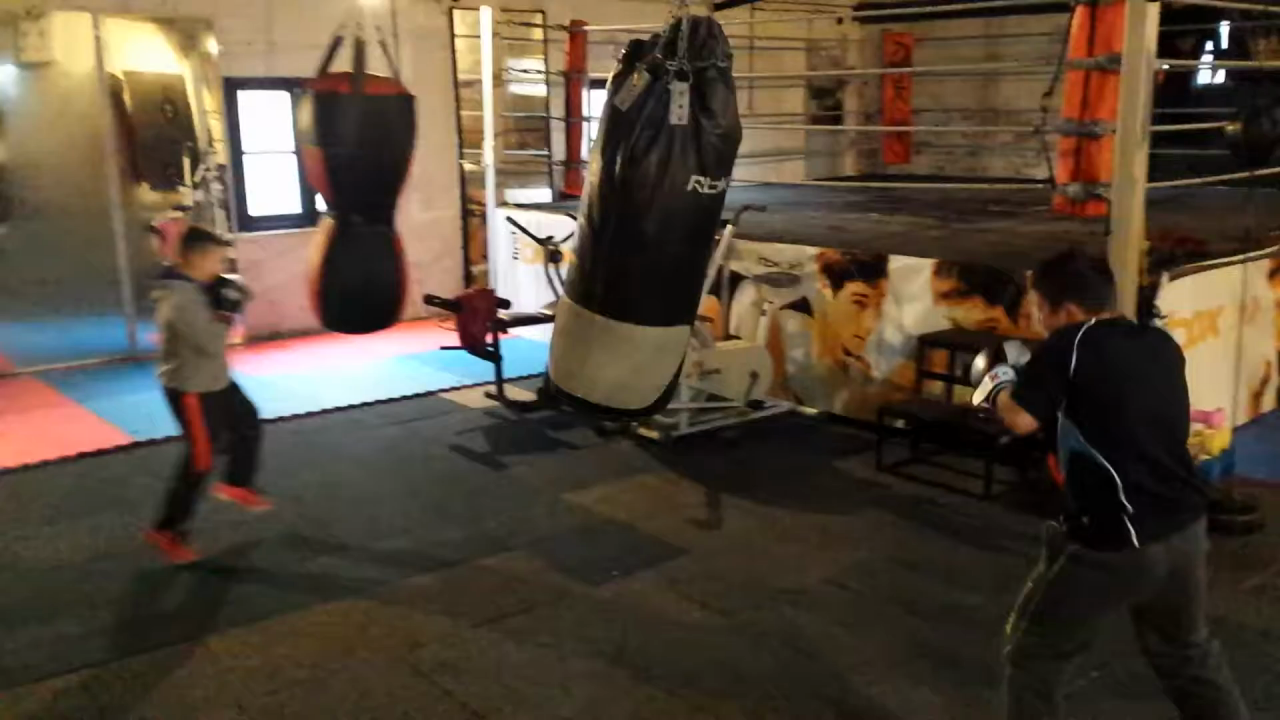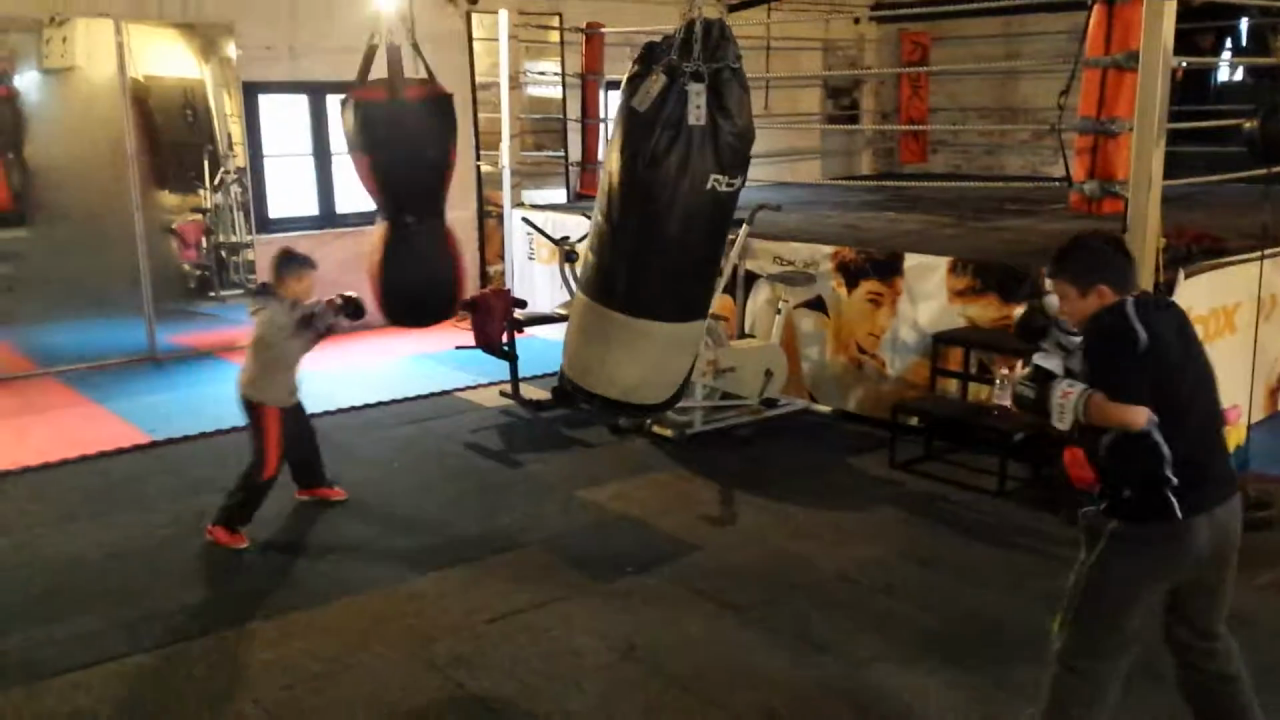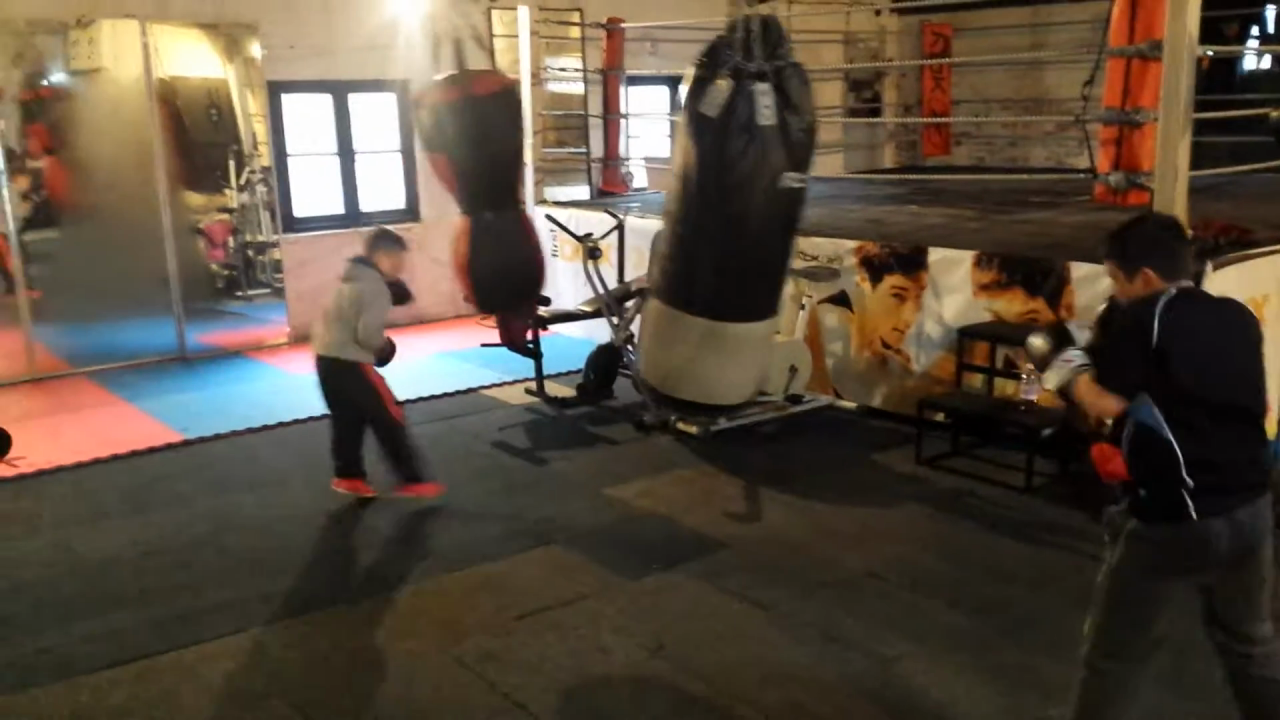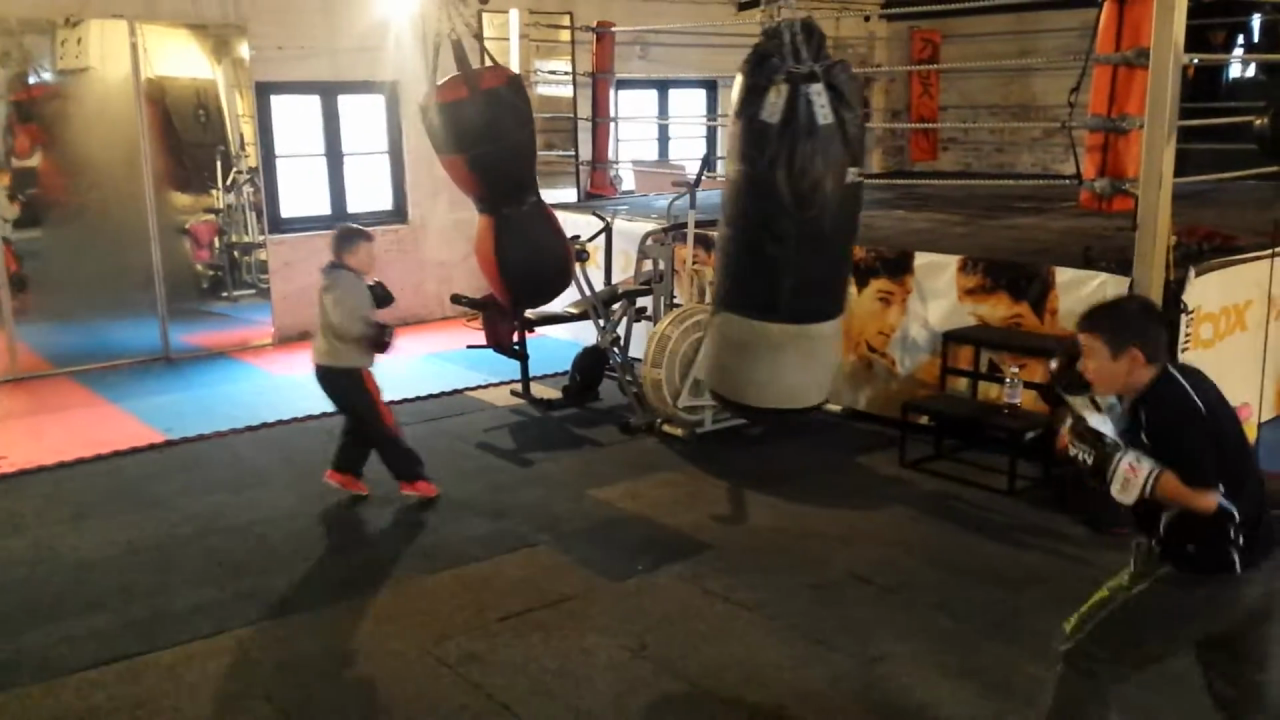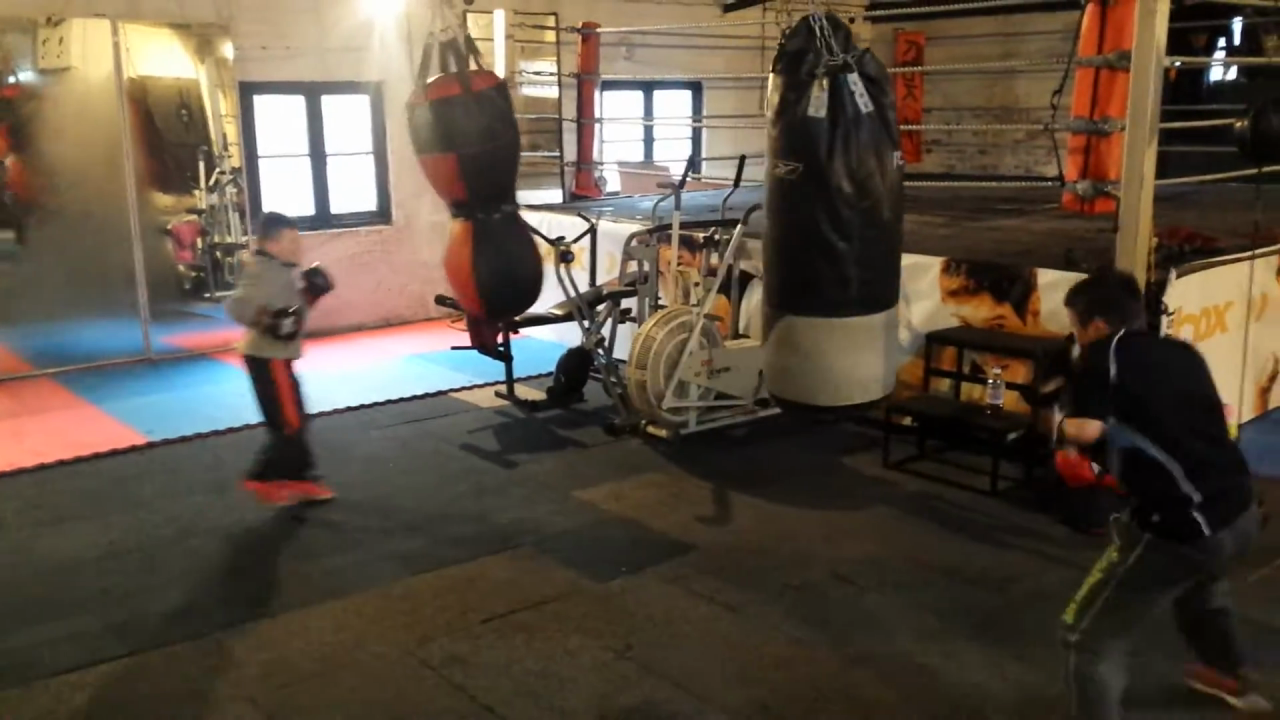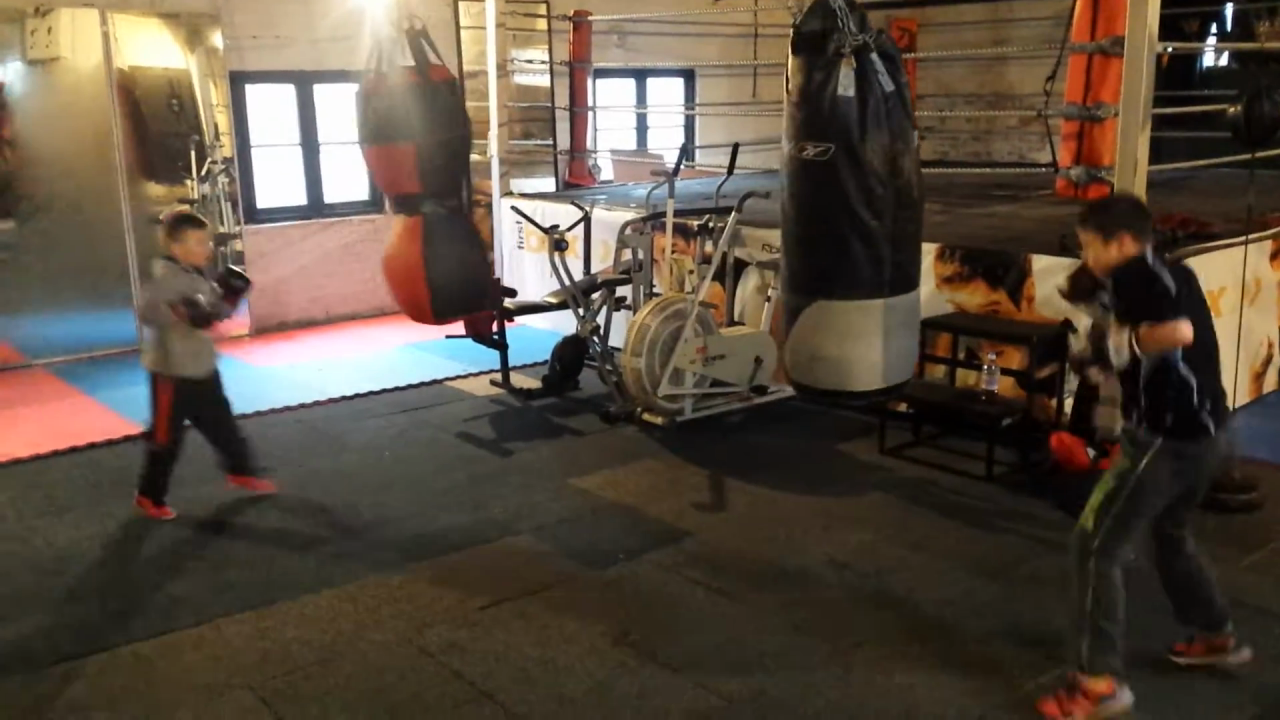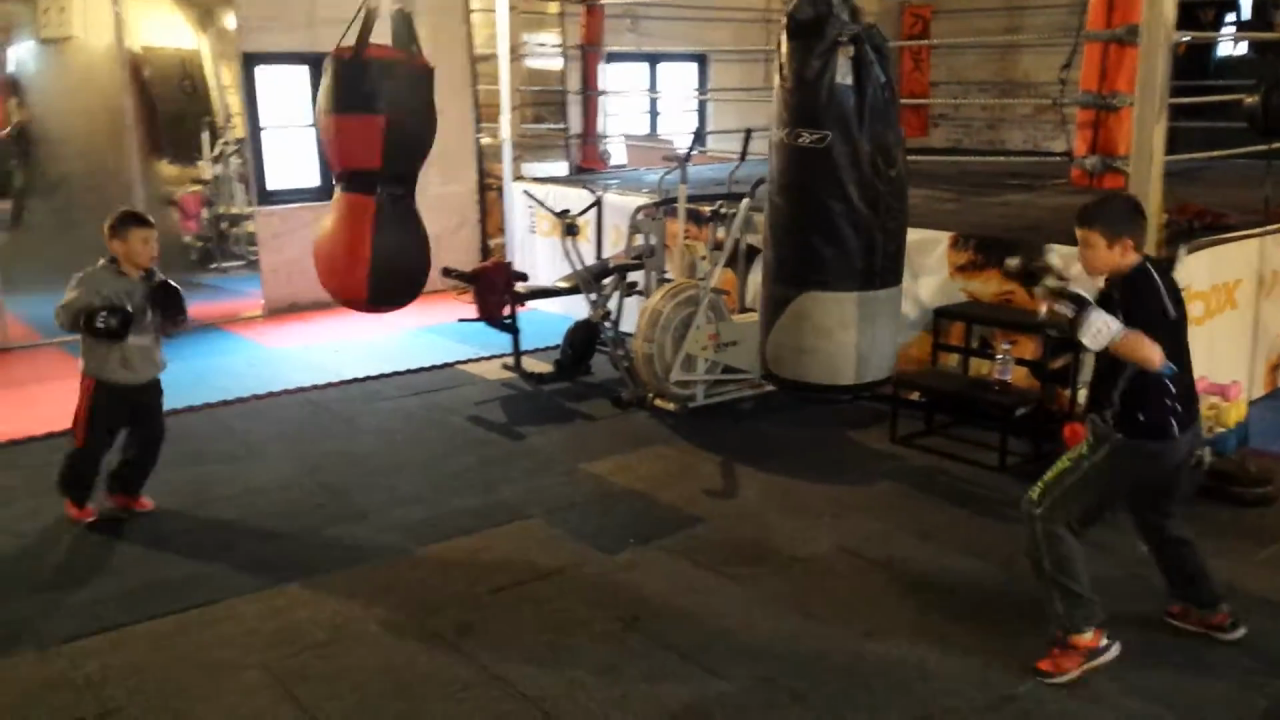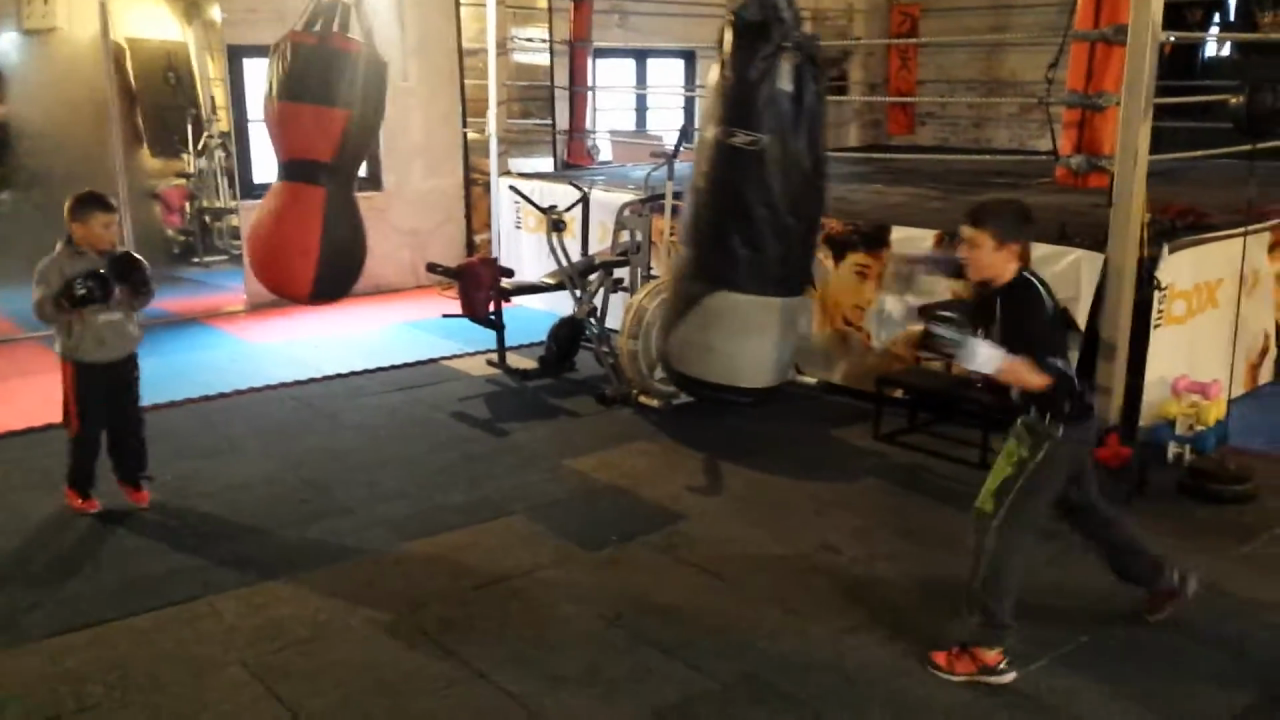
dt=0.3s
person 1, frame 1
left shoulder: (1065, 347)
right shoulder: (1161, 343)
left elbow: (1022, 420)
left wrist: (995, 378)
left hip: (1110, 541)
right hip: (1185, 529)
left knee: (1031, 653)
right knee: (1188, 651)
person 1, frame 2
left shoulder: (1111, 325)
right shoulder: (1168, 315)
left elbow: (1131, 415)
left wrist: (1066, 397)
left hip: (1150, 520)
right hip: (1219, 508)
left knee: (1085, 656)
right knee: (1205, 641)
person 1, frame 3
left shoulder: (1142, 319)
right shoulder: (1237, 318)
left elbow: (1104, 403)
left wrist: (1064, 362)
left hip: (1173, 522)
left knee: (1112, 660)
person 1, frame 4
left shoulder: (1170, 404)
right shoulder: (1176, 386)
left elbow: (1202, 495)
right elbow: (1173, 463)
left wrist: (1118, 462)
right wrist: (1090, 439)
left hip: (1204, 576)
left knee: (1087, 657)
person 1, frame 5
left shoulder: (1099, 360)
right shoulder: (1178, 351)
left elbow: (1084, 429)
left wrist: (1064, 421)
left hip: (1173, 526)
right hip: (1236, 514)
left knee: (1091, 638)
right knee: (1195, 585)
right ankle: (1229, 674)
person 1, frame 6
left shoulder: (1136, 273)
right shoulder: (1170, 273)
left elbow: (1178, 332)
left wrist: (1120, 344)
right wrist: (1106, 332)
left hip: (1168, 437)
right hip: (1200, 432)
left knee: (1097, 547)
right knee: (1167, 533)
right ankle: (1216, 637)
person 1, frame 7
left shoulder: (1137, 284)
right shoulder: (1142, 278)
left elbow: (1152, 356)
left wrist: (1090, 320)
left hip: (1138, 435)
right hip: (1176, 431)
left knee: (1047, 513)
right knee: (1158, 520)
left ankle: (1083, 636)
right ankle: (1210, 612)
person 1, frame 8
left shoulder: (1026, 298)
right shoulder: (995, 286)
left elbow: (1037, 378)
left wrist: (967, 347)
left hip: (1055, 424)
right hip: (1053, 419)
left knee: (999, 521)
right knee: (1080, 505)
left ankle: (987, 650)
right ankle: (1164, 581)
person 2, frame 1
left shoulder: (194, 289)
right shoulder: (181, 299)
right elbow: (209, 341)
left wrist: (218, 311)
right wrist: (223, 317)
left hip: (214, 380)
right hip: (189, 389)
left knee: (247, 425)
right knee: (199, 459)
left ankle: (236, 484)
right ankle: (167, 530)
person 2, frame 2
left shoulder: (289, 307)
right shoulder: (274, 315)
left elbow: (310, 312)
right elbow: (287, 350)
left wrist: (332, 307)
right wrist: (314, 329)
left hip: (280, 394)
right hip: (266, 398)
left knee: (303, 437)
right knee: (266, 464)
left ankle: (311, 484)
right ankle: (224, 525)
person 2, frame 3
left shoulder: (353, 278)
right shoulder: (375, 287)
right elbow: (368, 333)
right wrist: (384, 346)
left hip: (327, 358)
right hip: (349, 361)
left knee: (348, 421)
right knee: (388, 419)
left ankle: (348, 476)
right ankle: (411, 481)
person 2, frame 4
left shoulder: (334, 280)
right shoulder: (351, 285)
right elbow: (346, 325)
left wrist: (371, 301)
right wrist: (375, 333)
left hip: (327, 366)
right hip: (348, 367)
left knee: (361, 419)
right knee: (381, 423)
left ankle: (343, 471)
right ankle: (412, 479)
person 2, frame 5
left shoulder: (282, 272)
right shoulder: (263, 273)
left elbow: (291, 306)
right elbow: (236, 307)
left wrist: (310, 293)
right wrist: (266, 319)
left hip: (277, 357)
right hip: (268, 359)
left knee: (293, 420)
right knee: (289, 422)
left ankle: (299, 478)
right ankle: (265, 479)
person 2, frame 6
left shoulder: (198, 277)
right shoulder: (165, 277)
left elbow: (214, 312)
right elbow: (147, 311)
left wrist: (228, 299)
right wrist: (179, 311)
left hip: (203, 369)
right hip: (172, 374)
left knee: (223, 425)
right knee: (166, 438)
left ankle: (240, 472)
right ankle: (150, 496)
person 2, frame 7
left shoulder: (156, 282)
right shoulder: (93, 279)
left elbow: (169, 328)
right elbow: (64, 315)
left wrist: (174, 314)
right wrist: (88, 320)
left hip: (147, 379)
right hip: (105, 381)
left knee: (150, 441)
right knee: (90, 444)
left ankle: (122, 490)
right ankle: (73, 495)
person 2, frame 8
left shoulder: (119, 259)
right shoulder: (58, 264)
left elbow: (140, 302)
right elbow: (42, 309)
left wrist: (139, 286)
right wrist: (67, 299)
left hip: (123, 358)
right hip: (84, 363)
left knee: (128, 423)
right knee: (85, 429)
left ankle: (131, 478)
right ankle: (79, 488)
